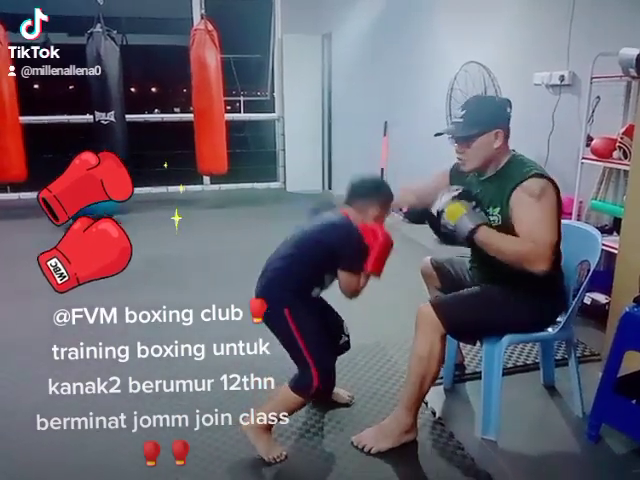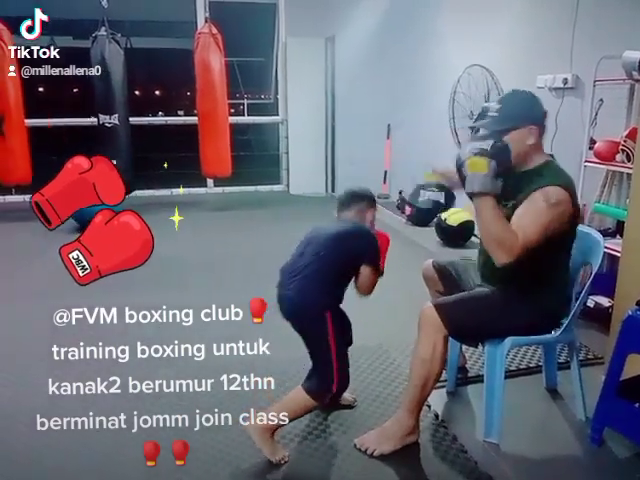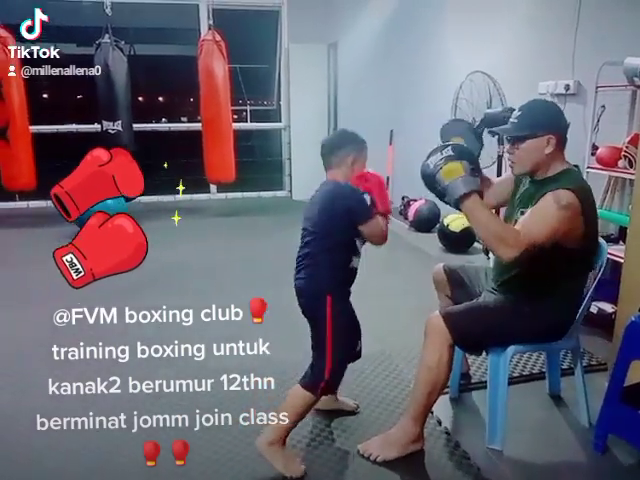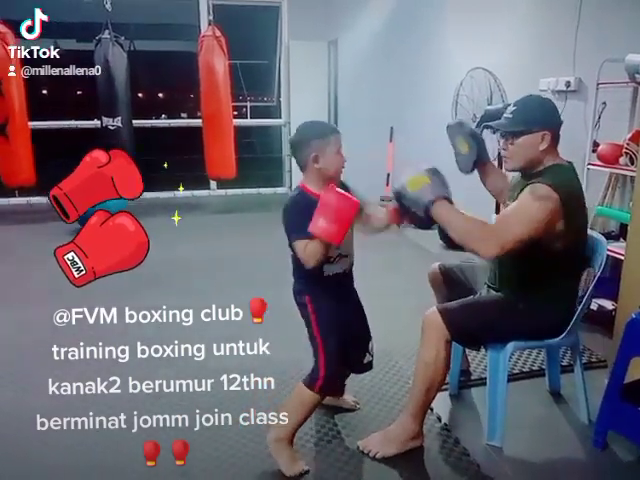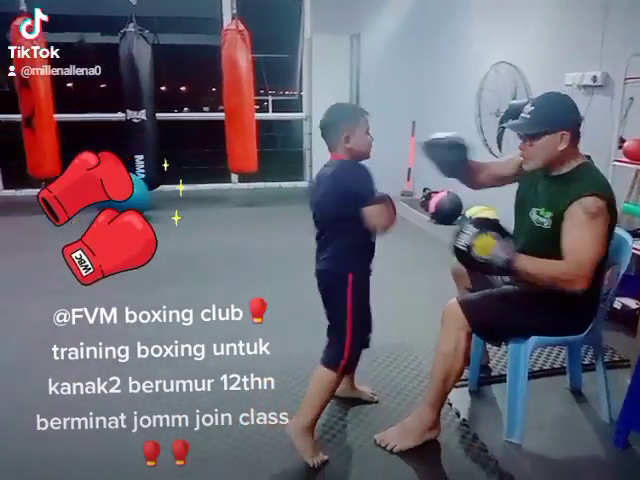
dt=0.3s
person 1, frame 1
left shoulder: (531, 186)
right shoulder: (469, 170)
left elbow: (539, 260)
right elbow: (418, 194)
left wrist: (472, 227)
left hip: (533, 297)
right hip: (489, 275)
left knee: (430, 315)
right knee: (431, 268)
left ankle: (403, 423)
right ankle: (451, 350)
person 1, frame 2
left shoulder: (551, 191)
right shoulder: (503, 161)
left elbow: (504, 251)
right elbow: (457, 175)
left wrist: (482, 193)
left hip: (532, 301)
right hip: (496, 279)
left knee: (433, 317)
right knee: (433, 271)
left ankle: (405, 424)
right ankle: (451, 353)
person 1, frame 3
left shoulder: (565, 196)
right shoulder: (532, 176)
left elbow: (510, 246)
right elbow: (491, 195)
left wrist: (462, 194)
left hip: (541, 309)
right hip: (510, 285)
left knee: (438, 325)
right knee: (443, 275)
left ankle: (410, 432)
right ankle: (456, 362)
person 1, frame 4
left shoulder: (550, 190)
right shoulder: (537, 172)
left elbow: (490, 243)
right elbow: (508, 195)
left wrist: (436, 203)
right wrist: (479, 158)
left hip: (538, 307)
right hip: (511, 283)
left knee: (436, 321)
right knee: (440, 275)
left ankle: (409, 428)
right ankle: (456, 358)
person 1, frame 5
left shoulder: (587, 197)
right shoulder: (536, 164)
left elbow: (577, 278)
right elbow: (479, 176)
left wrist: (508, 257)
right wrist: (455, 161)
left hip: (561, 303)
right hip: (526, 278)
left knee: (456, 312)
right knee: (463, 269)
left ankle: (426, 420)
person 2, frame 1
left shoulder: (333, 221)
right shoulder: (350, 236)
right elbow: (350, 289)
left wrist: (362, 258)
right wrist: (374, 260)
left hip: (282, 289)
right hip: (281, 299)
left knee: (337, 337)
right knee: (316, 376)
left ankle: (325, 391)
right ankle: (259, 426)
person 2, frame 2
left shoulder: (326, 229)
right shoulder: (365, 236)
right elbow: (364, 287)
right wrist: (376, 261)
left hip: (289, 292)
right hip: (310, 301)
left knee: (342, 332)
right knee: (331, 380)
left ankle: (329, 394)
right ankle: (264, 425)
person 2, frame 3
left shoulder: (327, 194)
right shoulder: (347, 194)
right elbow: (378, 233)
left wrist: (370, 207)
right wrist: (380, 204)
left hip: (324, 285)
right hip: (322, 290)
left knee: (348, 342)
right knee: (325, 368)
left ankle: (328, 398)
right ankle: (273, 439)
person 2, frame 4
left shoulder: (336, 193)
right shoulder: (298, 204)
left elbow: (371, 218)
right elbow: (310, 259)
left wrist: (397, 212)
right wrist: (328, 224)
left hip: (342, 287)
right hip: (316, 294)
left knee: (358, 347)
right knee: (327, 367)
left ankle: (332, 394)
right ankle: (280, 437)
person 2, frame 5
left shoulder: (327, 174)
right shoulder: (355, 173)
right elbow: (380, 222)
right wrist: (387, 204)
left hip: (332, 266)
right hip: (346, 271)
left knee: (355, 331)
right knee: (343, 347)
left ankle: (346, 385)
right ankle: (302, 425)
